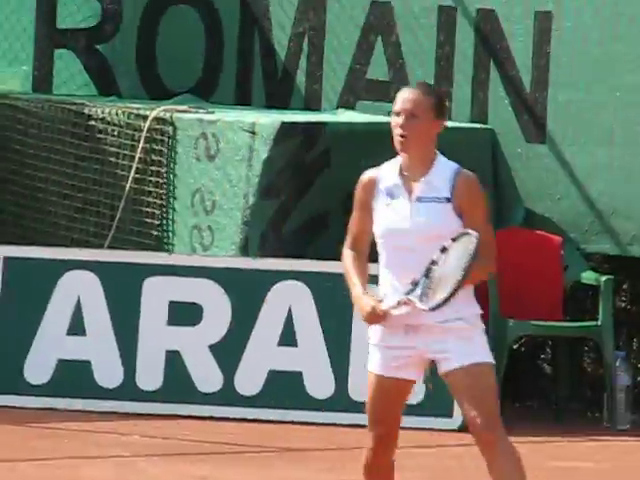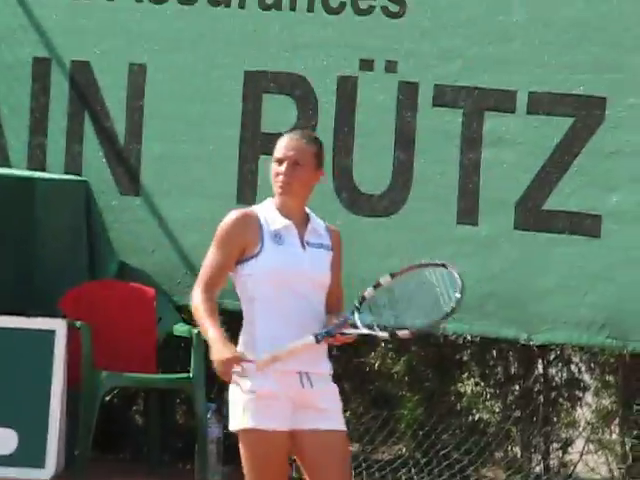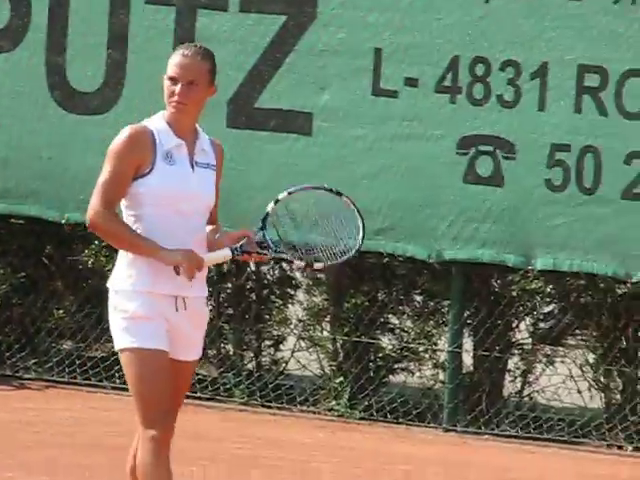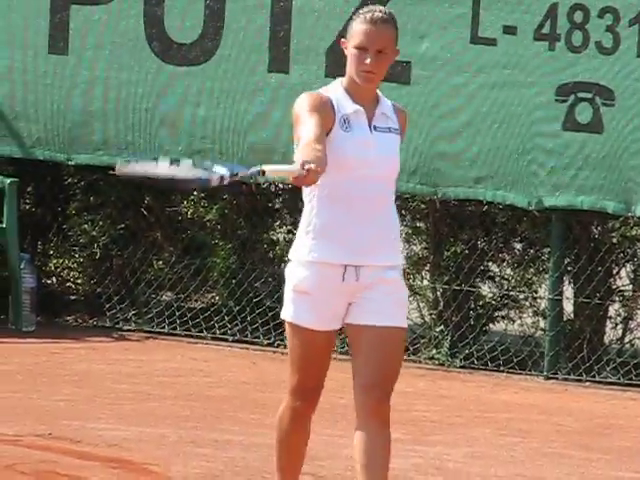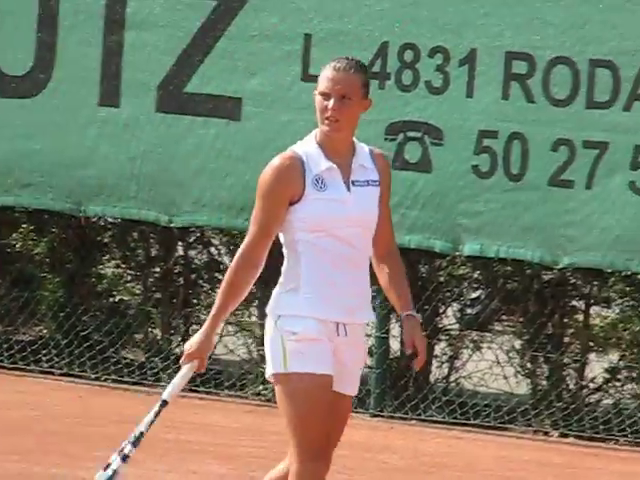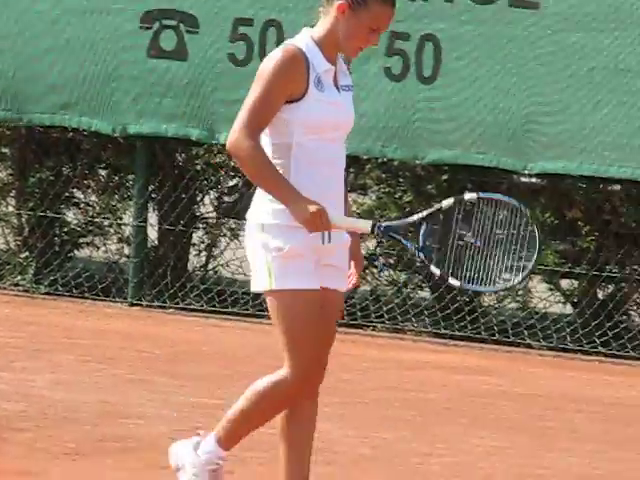
dt=0.7s
person 1, frame 1
left shoulder: (462, 184)
right shoulder: (373, 182)
left elbow: (489, 258)
right elbow: (352, 248)
right wrist: (361, 297)
left hip: (455, 325)
right hip: (395, 328)
left knee: (488, 430)
right knee: (380, 442)
person 1, frame 2
left shoulder: (329, 236)
right shoulder: (243, 223)
right elbow: (202, 296)
right wrist: (218, 341)
left hip: (315, 381)
right hip: (260, 378)
person 1, frame 3
left shoulder: (213, 151)
right shoulder: (136, 139)
right elbow: (97, 216)
left wrist: (230, 238)
right wrist: (164, 254)
left hip: (190, 302)
right hip: (140, 298)
left knee: (160, 428)
right knee: (156, 429)
person 1, frame 4
left shoulder: (397, 118)
right shoulder: (315, 104)
right elbow: (312, 154)
right wrist: (308, 165)
left hip: (383, 273)
right hip: (319, 267)
left knee: (374, 405)
right knee: (302, 398)
person 1, frame 5
left shoulder: (377, 165)
right shoulder: (288, 168)
left elbow: (384, 253)
right elbow: (251, 255)
left wrist: (408, 315)
right wrist: (210, 328)
left hip: (351, 332)
right hip: (299, 327)
person 1, frame 6
left shoulder: (339, 71)
right shoulder: (288, 62)
right elbow: (242, 141)
left wrist: (347, 233)
right wrist: (298, 203)
left hip: (322, 238)
right hip: (286, 237)
left knee: (308, 376)
right knee: (302, 372)
